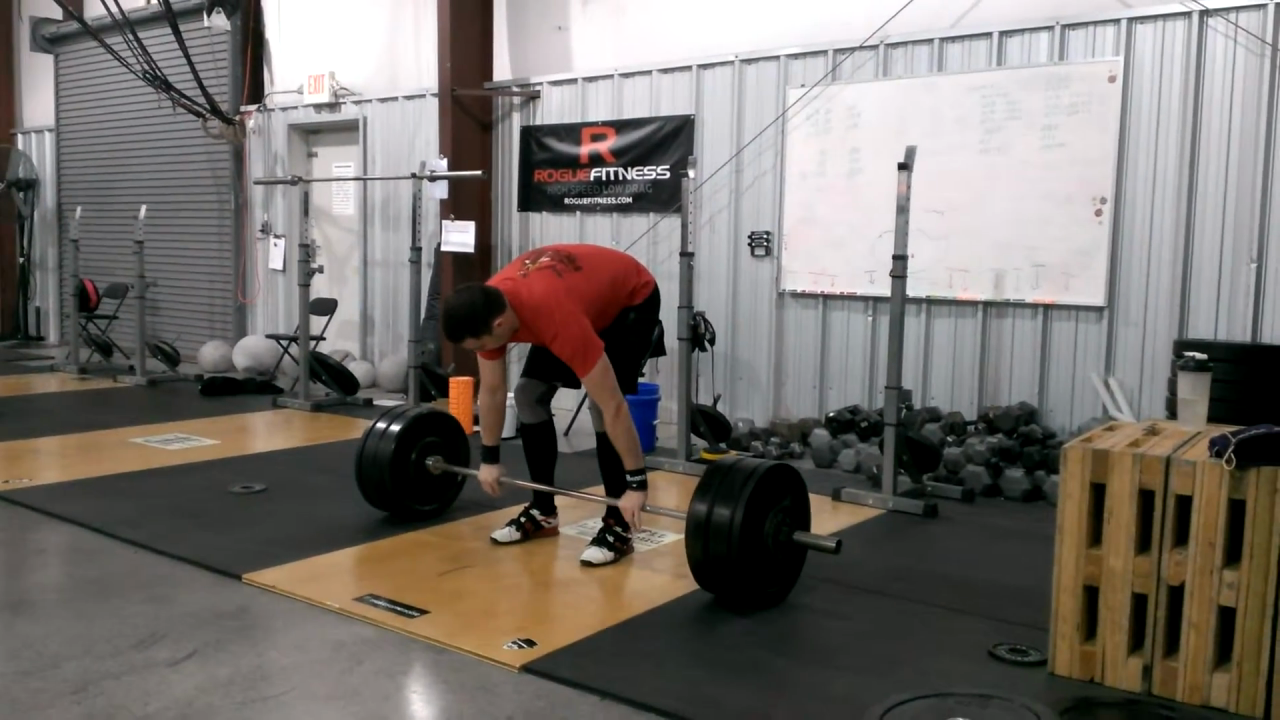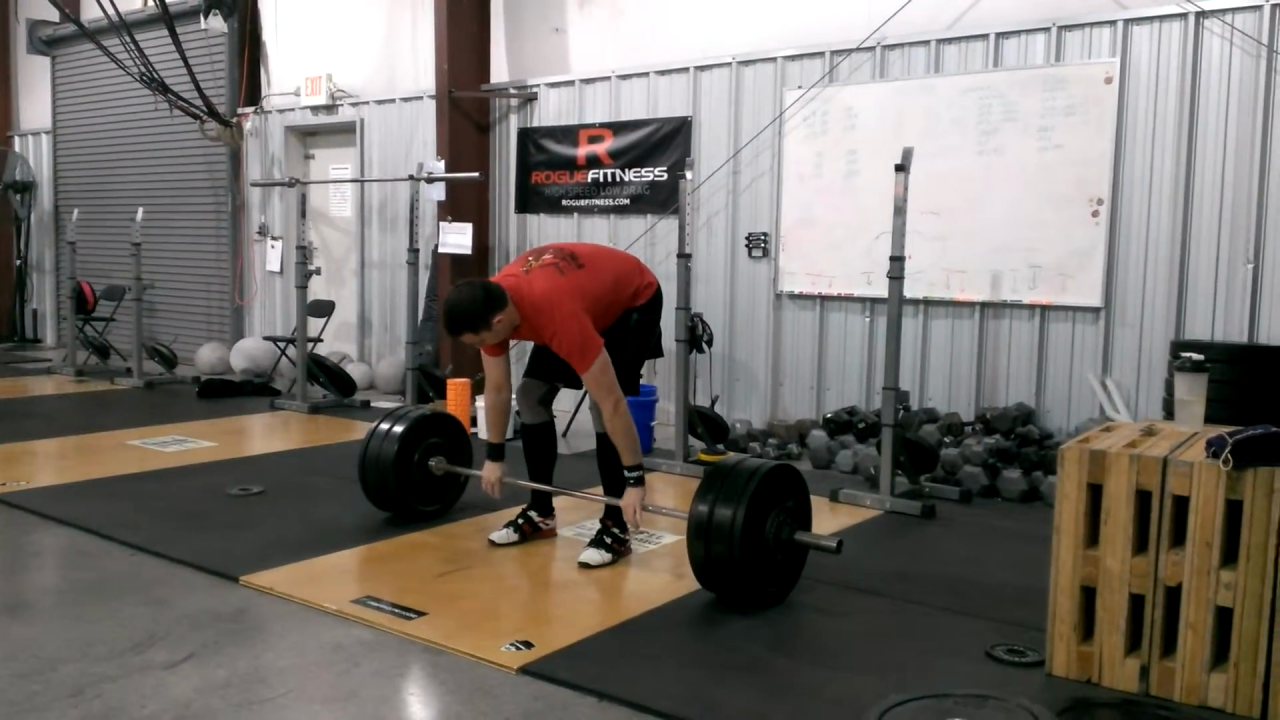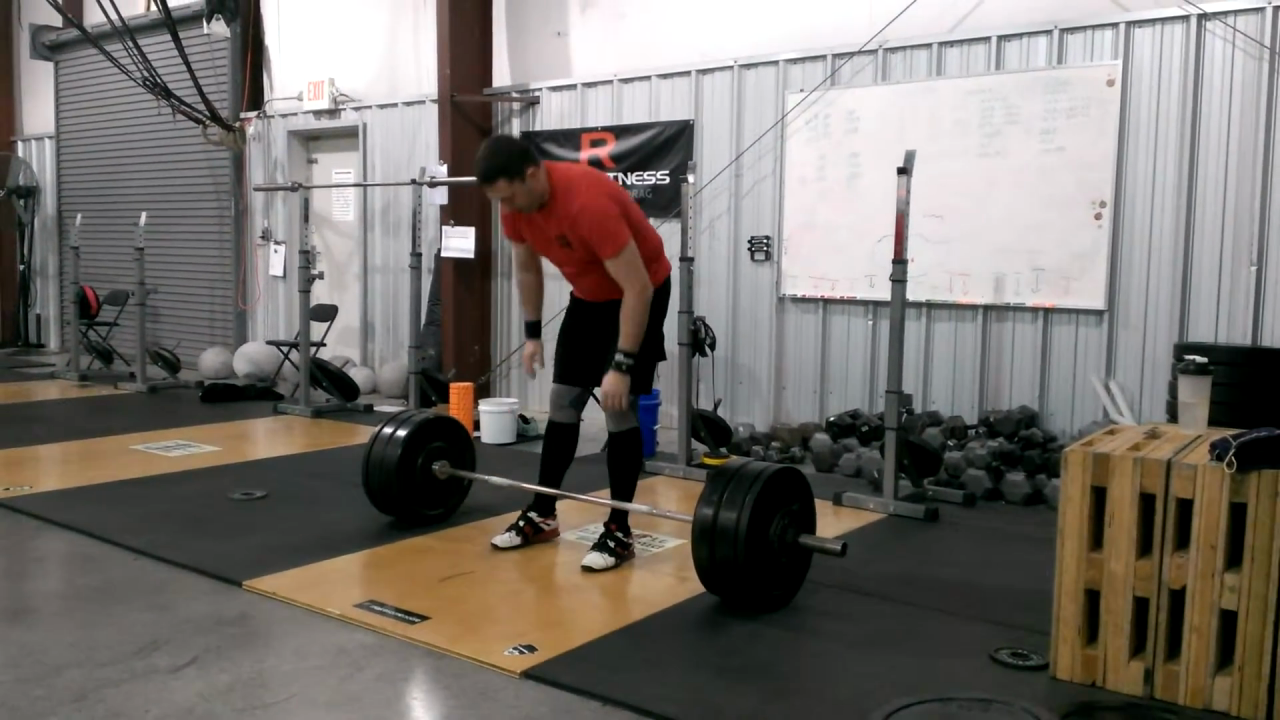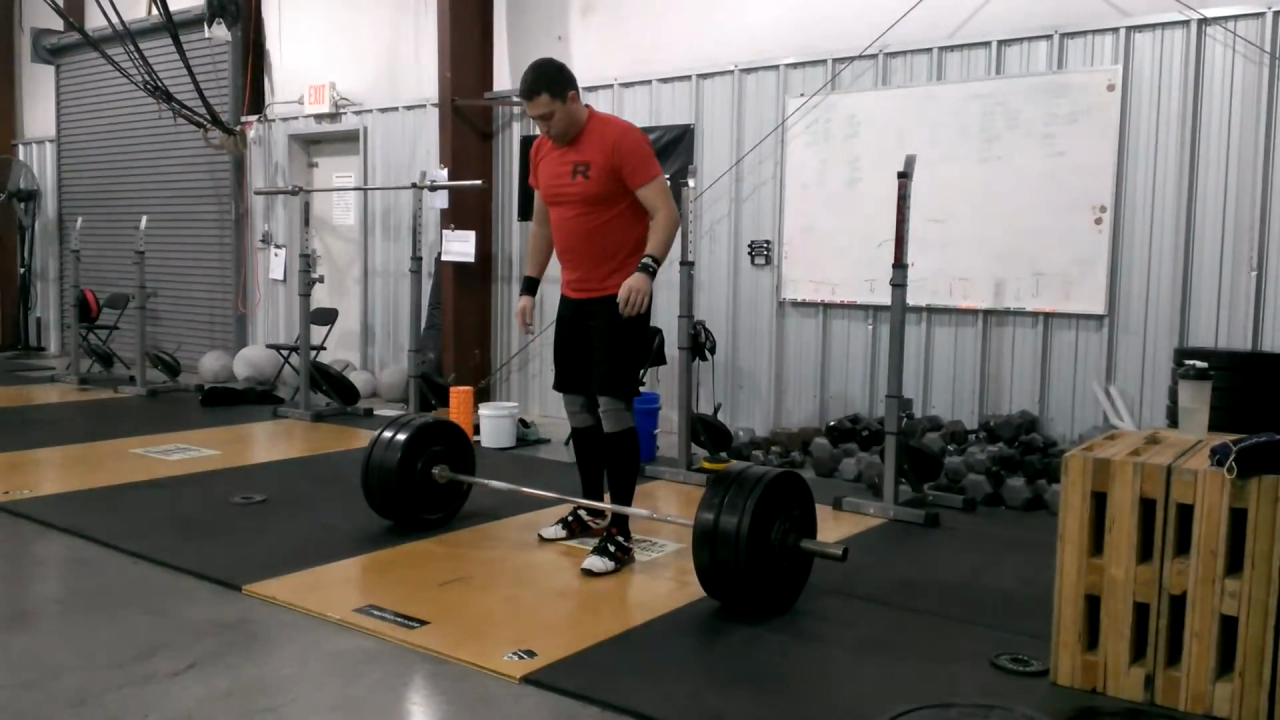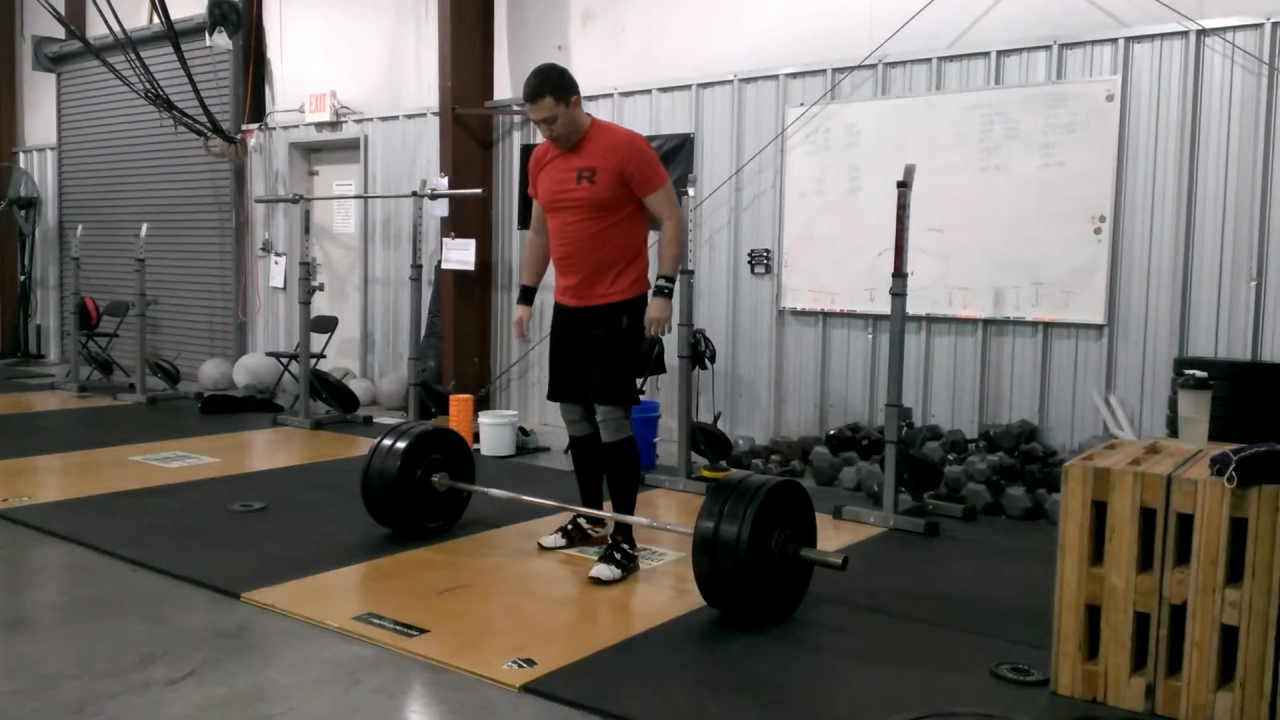
dt=0.5s
person 1, frame 1
left shoulder: (559, 320)
right shoulder: (486, 308)
left elbow: (612, 406)
right elbow: (491, 391)
left wrist: (636, 484)
right wrist: (489, 459)
left hip: (632, 300)
right hip: (585, 290)
left knee: (598, 403)
right knee: (529, 394)
left ankle: (618, 527)
right ankle: (542, 511)
person 1, frame 2
left shoulder: (559, 318)
right shoulder: (493, 303)
left elbow: (612, 404)
right elbow: (497, 388)
left wrist: (634, 482)
right wrist: (495, 457)
left hip: (634, 302)
right hip: (590, 295)
left knee: (599, 406)
right knee: (530, 395)
left ankle: (615, 529)
right ankle: (540, 513)
person 1, frame 3
left shoulder: (588, 201)
right shoulder: (516, 203)
left elbow: (638, 289)
right elbow: (526, 268)
left wrist: (622, 366)
right wrist: (532, 335)
left hip: (642, 287)
right hip: (588, 296)
left knee: (617, 407)
right knee: (563, 401)
left ankle: (619, 531)
right ankle: (541, 515)
person 1, frame 4
left shoulder: (621, 139)
right shoulder: (542, 150)
left elbow: (666, 212)
left wrist: (646, 269)
right wrist: (529, 287)
left hip: (620, 297)
right hip: (575, 297)
left knee: (613, 408)
right knee: (577, 405)
left ankle: (620, 533)
right ankle: (591, 510)
person 1, frame 5
left shoulder: (626, 147)
right shoulder: (541, 159)
left elbow: (672, 219)
left wrist: (663, 290)
right wrist: (525, 296)
left hip: (618, 306)
right hip: (568, 306)
left knee: (610, 416)
right knee: (575, 414)
left ankle: (624, 541)
right ankle: (590, 518)
